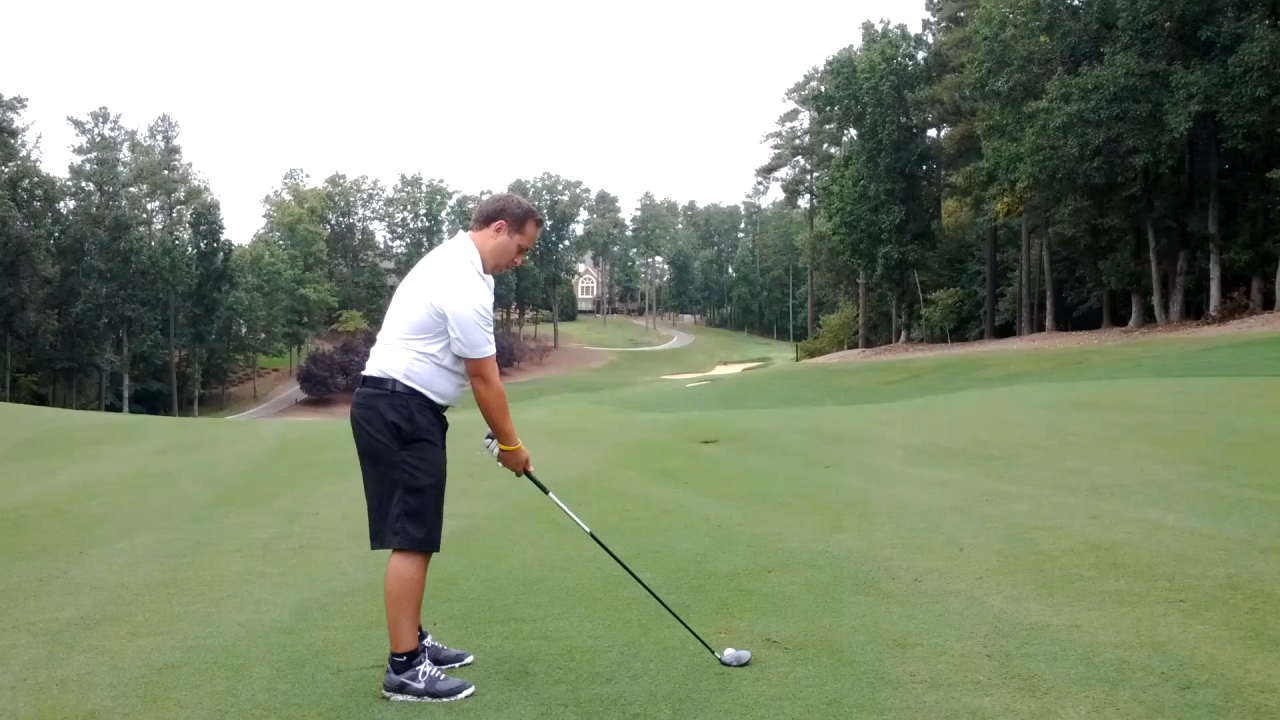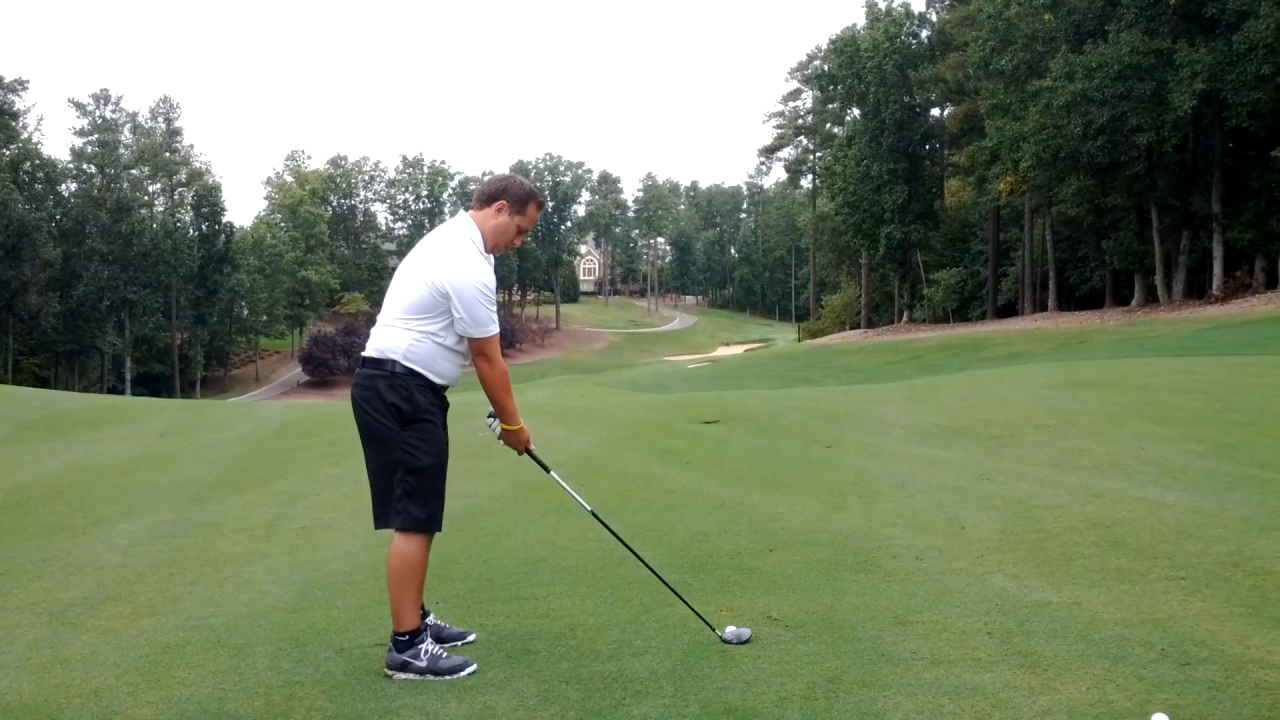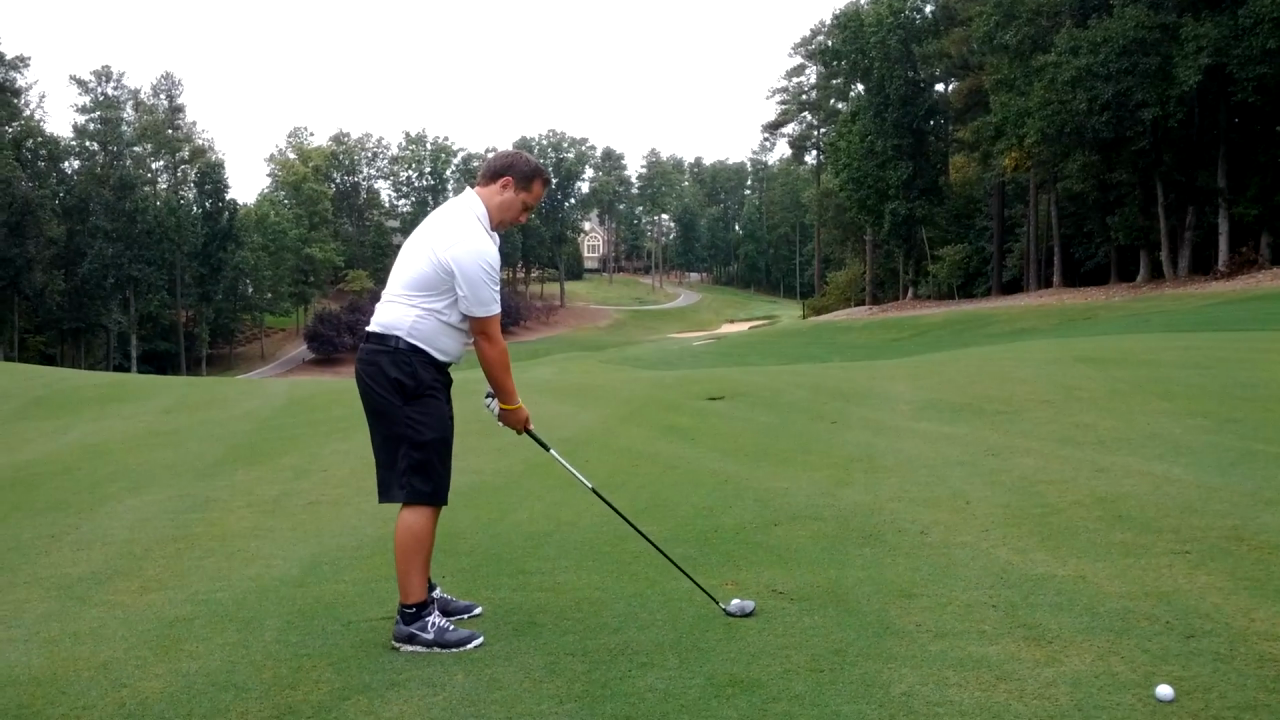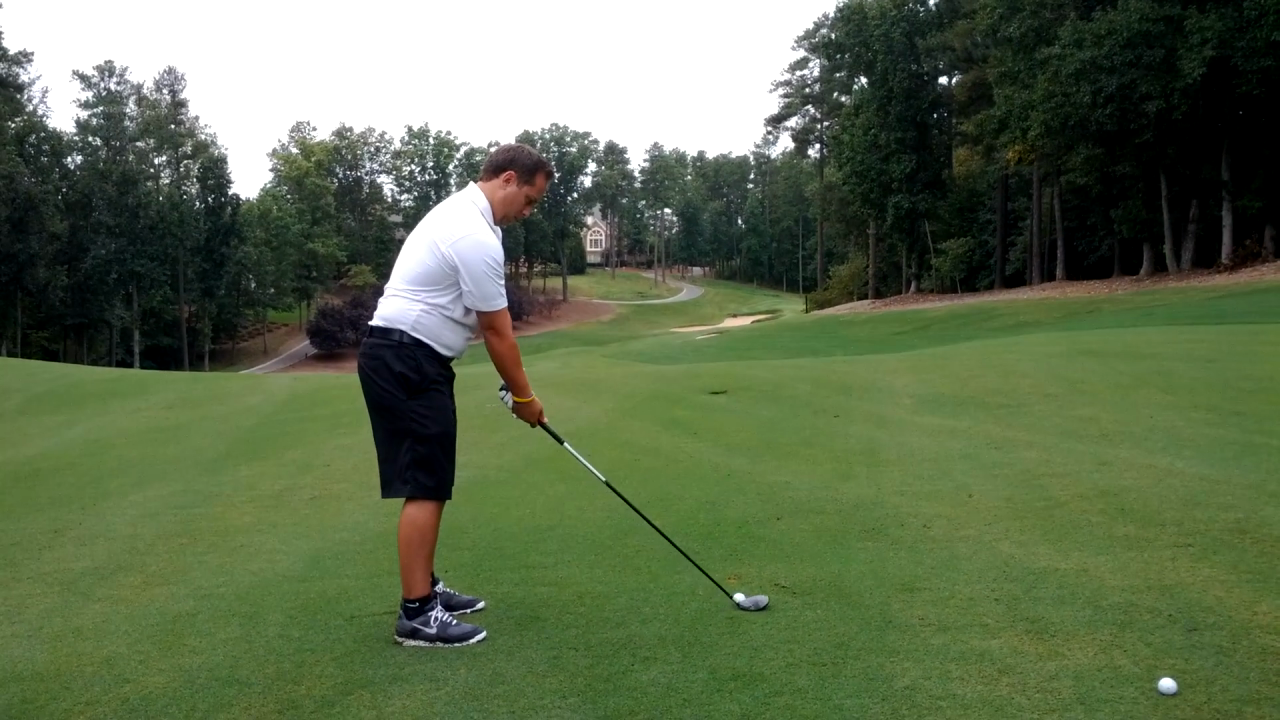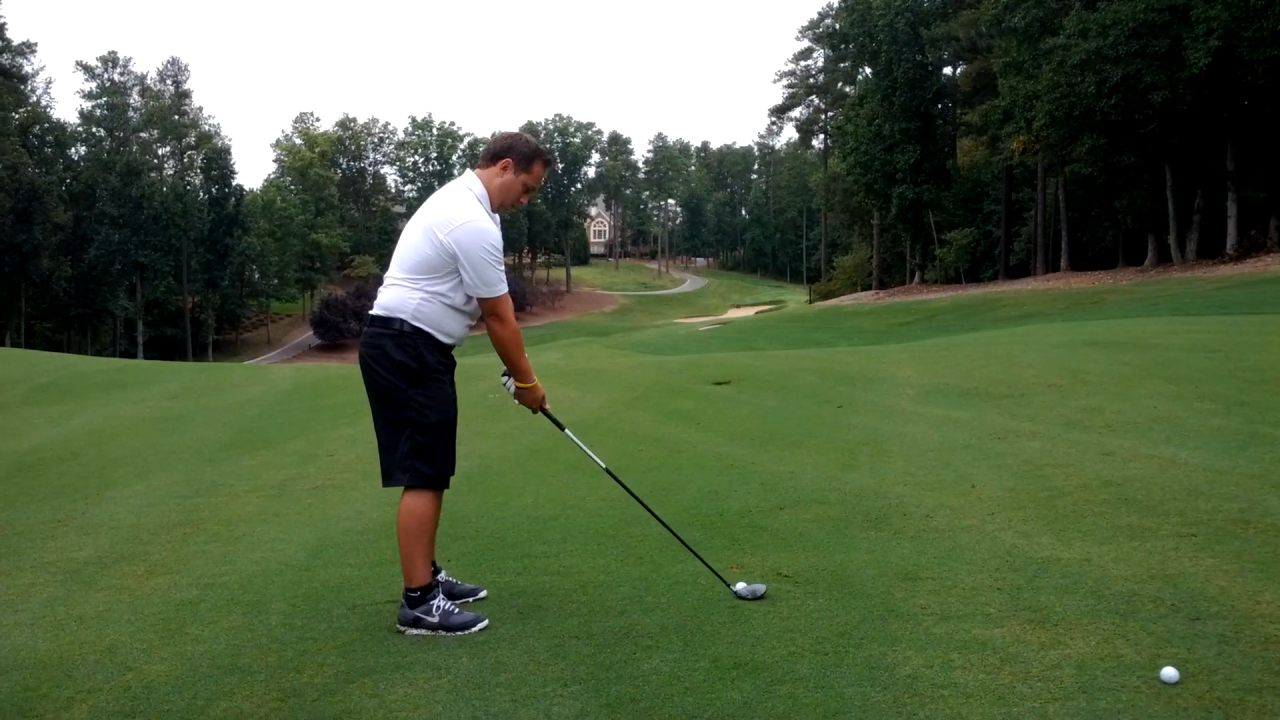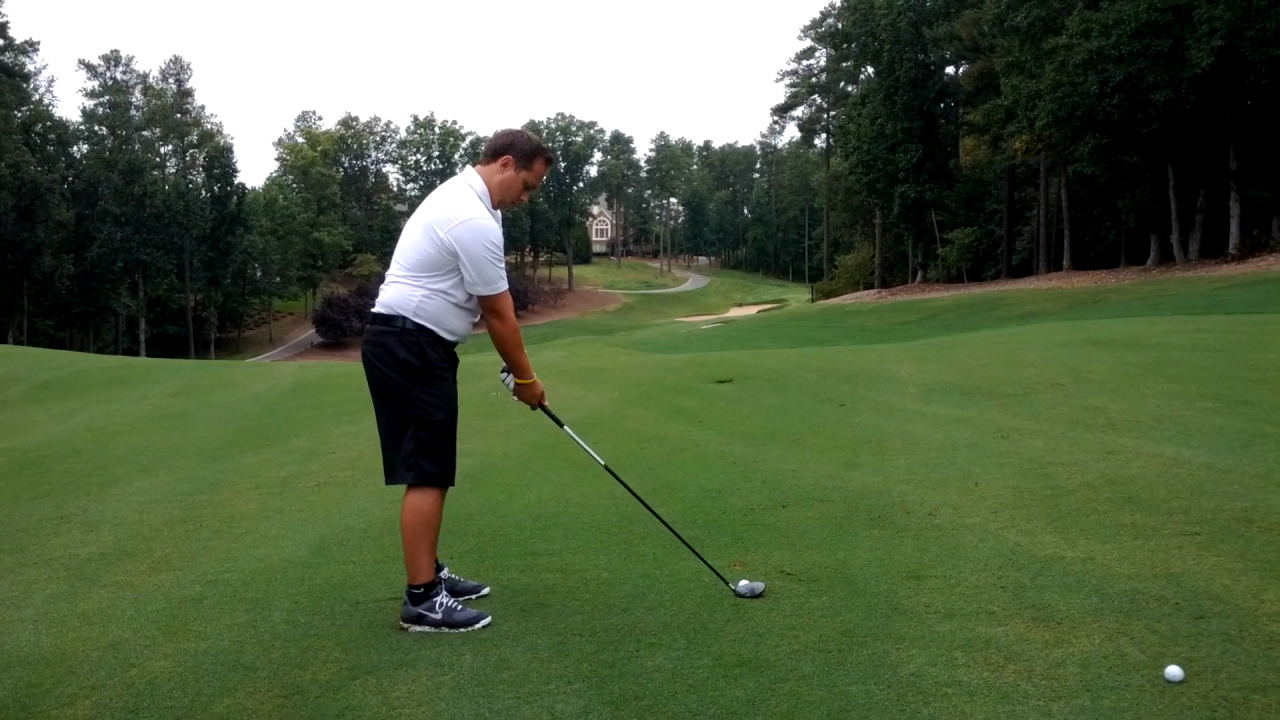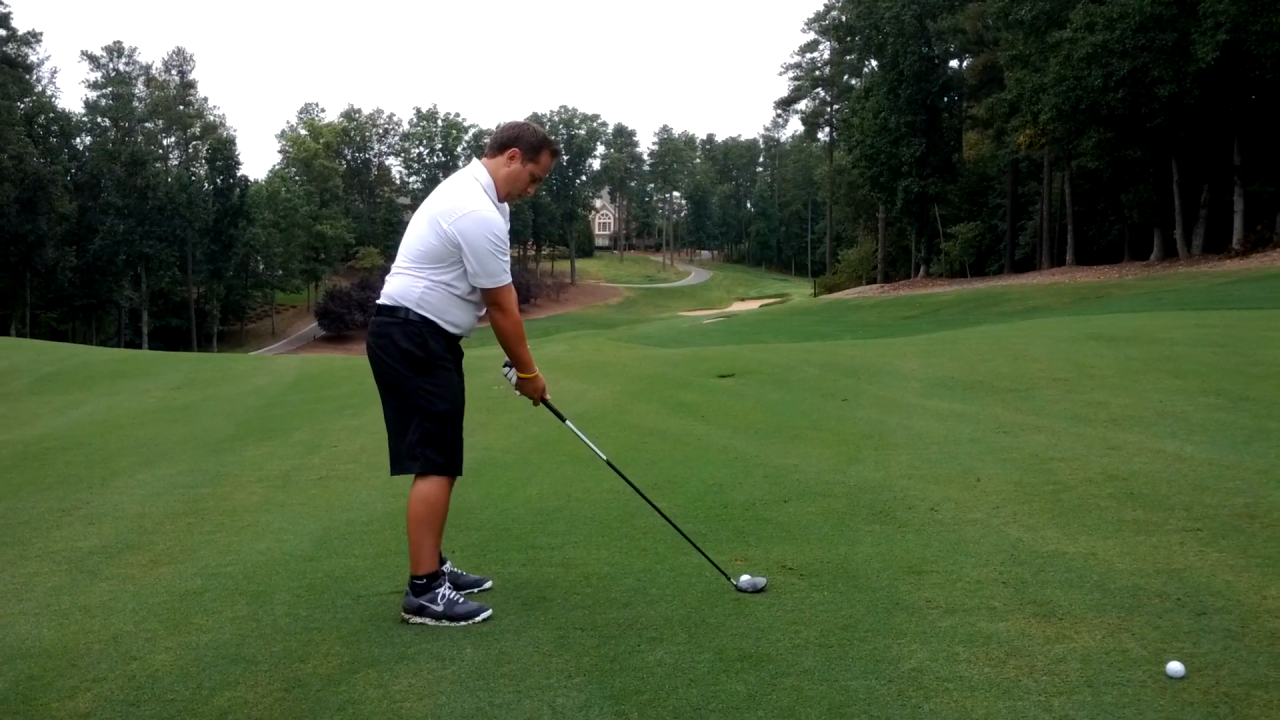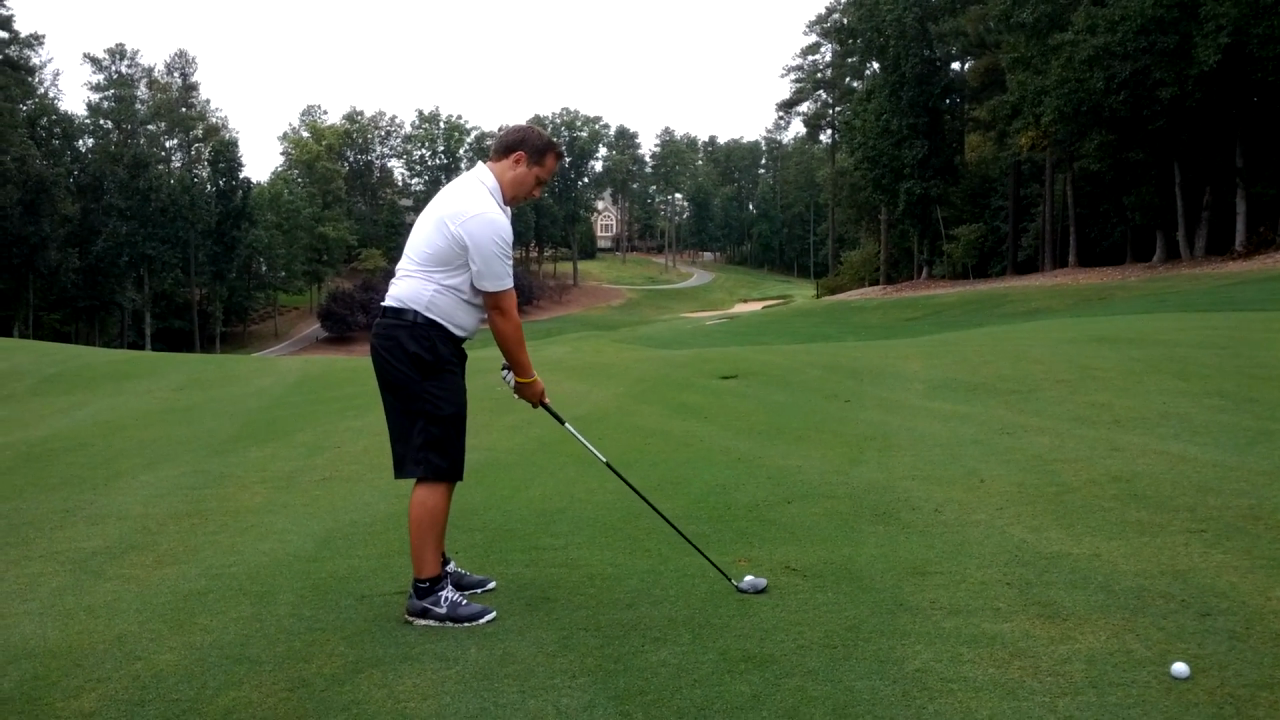
dt=0.5s
person 1, frame 1
left shoulder: (450, 259)
right shoulder: (465, 286)
right elbow: (484, 379)
right wrist: (510, 444)
left hip: (403, 406)
right hip: (399, 410)
left knee: (418, 532)
right knee: (411, 536)
left ankle: (411, 640)
right ankle: (404, 668)
person 1, frame 2
left shoulder: (450, 238)
right shoulder: (468, 267)
right elbow: (487, 359)
right wrist: (512, 424)
left hip: (400, 386)
right hip: (400, 391)
left knee: (420, 512)
right knee: (414, 517)
left ankle: (415, 619)
right ankle: (406, 647)
person 1, frame 3
left shoulder: (455, 214)
right shoulder: (474, 245)
right elbow: (488, 338)
right wrist: (511, 404)
left hip: (402, 361)
right hip: (402, 366)
left knee: (425, 486)
right knee: (421, 490)
left ankle: (421, 593)
right ankle: (413, 619)
person 1, frame 4
left shoulder: (460, 210)
right shoulder: (477, 238)
right elbow: (497, 332)
right wrist: (523, 397)
left hip: (404, 355)
right hip: (405, 360)
left knee: (429, 481)
right knee: (425, 484)
left ankle: (425, 588)
right ankle: (416, 614)
person 1, frame 5
left shoulder: (458, 197)
right shoulder: (473, 224)
left elbow: (490, 306)
right elbow: (499, 316)
left wrist: (517, 369)
right wrist: (527, 381)
left hip: (409, 345)
right hip: (406, 349)
left knee: (430, 470)
right knee: (423, 474)
left ankle: (428, 576)
right ankle: (418, 603)
person 1, frame 6
left shoulder: (459, 194)
right shoulder: (474, 222)
left elbow: (491, 304)
right elbow: (498, 313)
left wrist: (517, 365)
right wrist: (525, 378)
left hip: (410, 342)
right hip: (409, 347)
left knee: (432, 468)
right knee: (427, 472)
left ankle: (430, 574)
right ankle: (421, 600)
person 1, frame 7
left shoulder: (467, 188)
right shoulder: (479, 214)
left elbow: (493, 296)
right elbow: (501, 306)
right wrist: (527, 372)
left hip: (419, 334)
right hip: (412, 338)
left knee: (439, 457)
right knee: (435, 462)
left ankle: (431, 567)
right ankle: (423, 591)
person 1, frame 8
left shoulder: (471, 190)
right shoulder: (486, 217)
left elbow: (495, 302)
right elbow: (501, 311)
left wrist: (516, 367)
right wrist: (526, 377)
left hip: (417, 337)
right hip: (417, 341)
left knee: (440, 462)
right knee: (435, 466)
left ankle: (436, 568)
right ankle: (426, 593)
